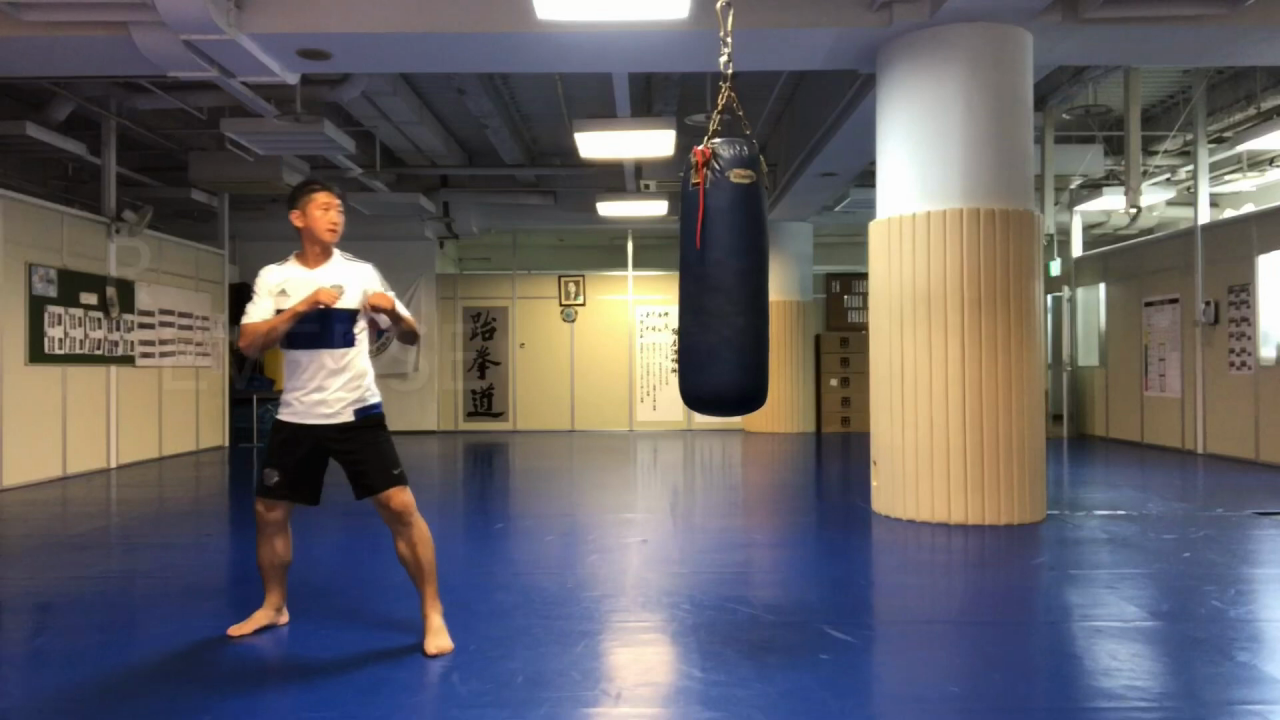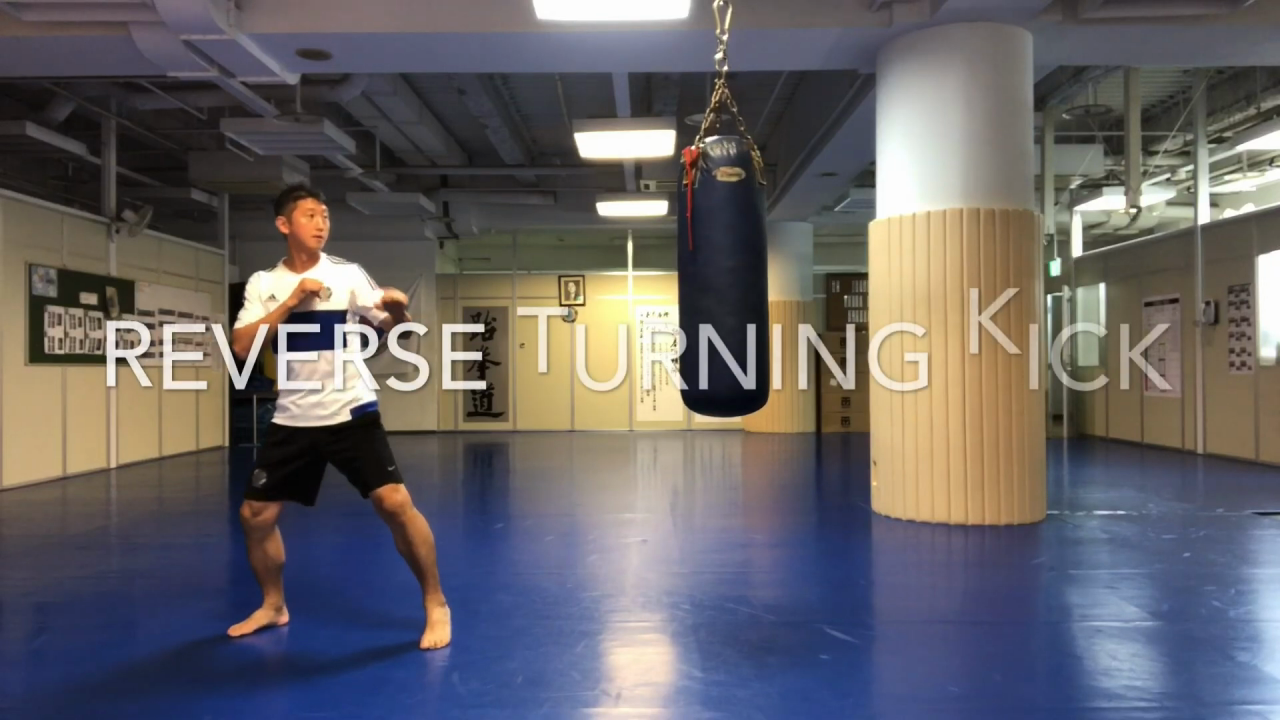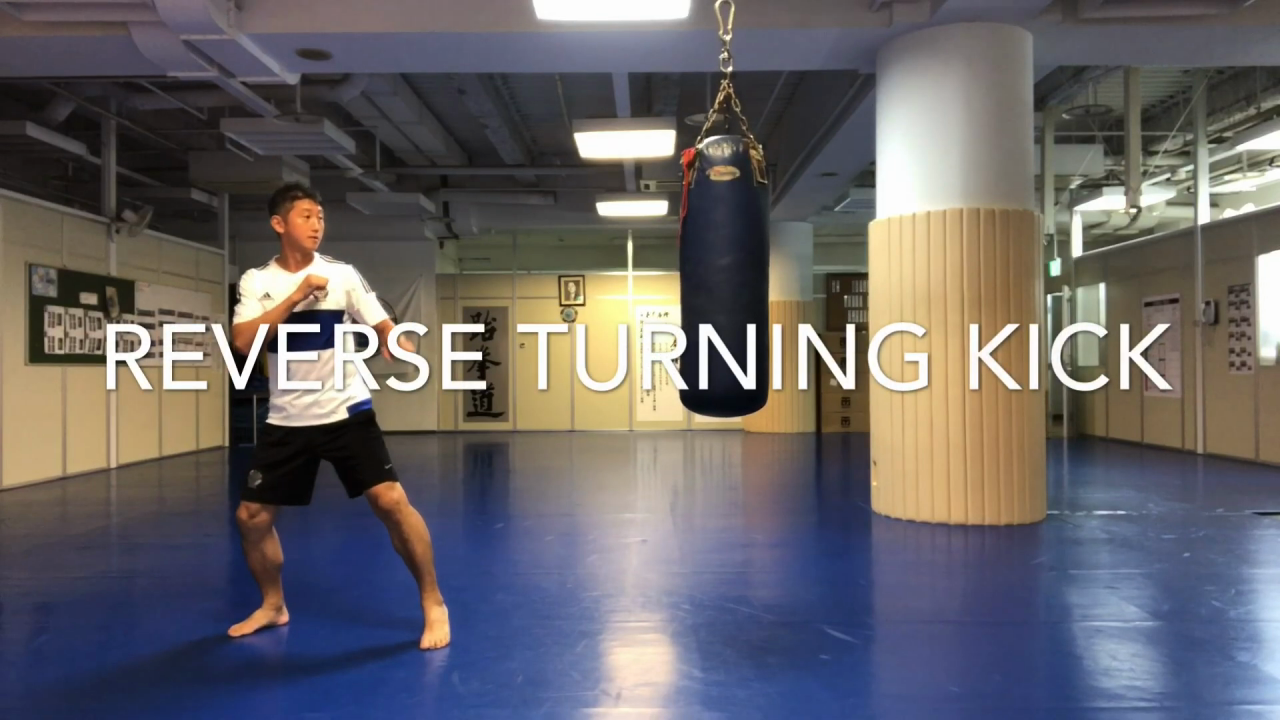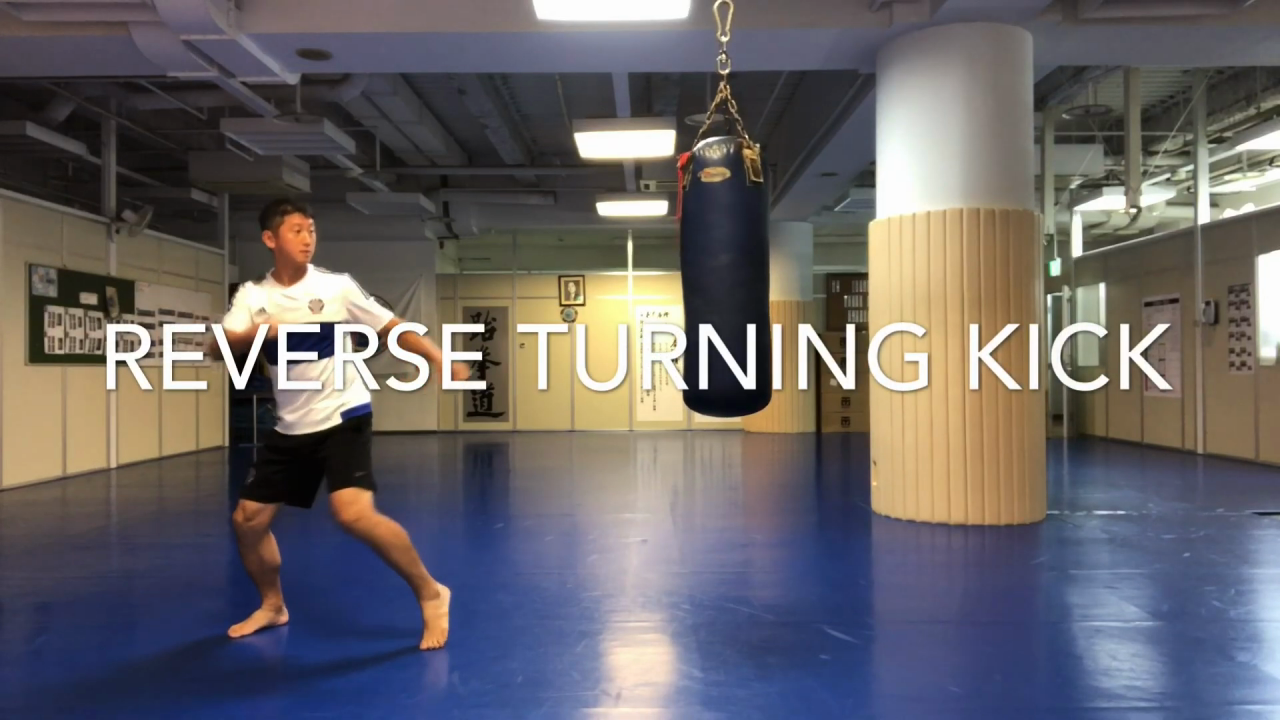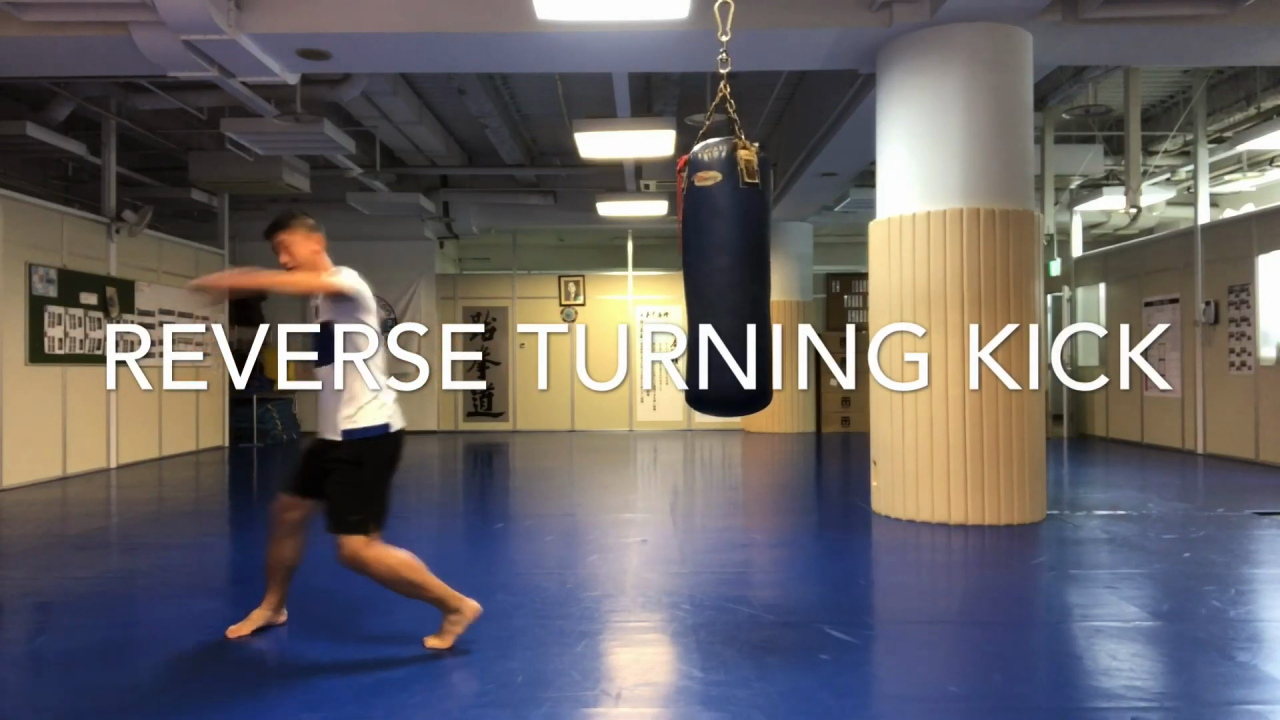
dt=1s
person 1, frame 1
left shoulder: (360, 272)
right shoulder: (273, 277)
left elbow: (411, 337)
right elbow: (249, 344)
left wrist: (392, 313)
right wrist: (301, 306)
left hip: (357, 412)
right hip: (297, 416)
left knee: (399, 506)
right knee: (269, 512)
left ankle: (432, 614)
right ankle: (274, 606)
person 1, frame 2
left shoulder: (347, 274)
right shoulder: (263, 283)
left elbow: (397, 330)
right elbow: (242, 347)
left wrist: (398, 309)
right wrist: (292, 301)
left hip: (351, 413)
right hip: (292, 420)
left knee: (395, 503)
right knee: (255, 514)
left ankle: (436, 605)
right ankle: (273, 605)
person 1, frame 3
left shoulder: (342, 274)
right shoulder: (256, 281)
left elbow: (381, 325)
right elbow: (243, 343)
left wrist: (396, 341)
right wrist: (296, 296)
left hip: (346, 412)
right hip: (286, 421)
left knee: (390, 500)
right knee: (252, 516)
left ankle: (433, 604)
right ankle: (273, 605)
person 1, frame 4
left shoulder: (337, 287)
right shoulder: (252, 295)
left elbow: (392, 327)
right elbow: (217, 347)
left wrist: (441, 361)
right wrist: (256, 334)
left hip: (343, 418)
right hip: (290, 429)
left knee: (354, 513)
right knee: (247, 519)
left ankle: (430, 595)
right ankle: (272, 605)
person 1, frame 5
left shoulder: (345, 287)
right shoulder: (322, 301)
left elbow: (327, 282)
left wrist: (242, 279)
left hip: (367, 435)
right hip: (336, 435)
left knee: (358, 549)
right knee: (287, 513)
left ankle: (456, 606)
right ankle: (273, 606)
